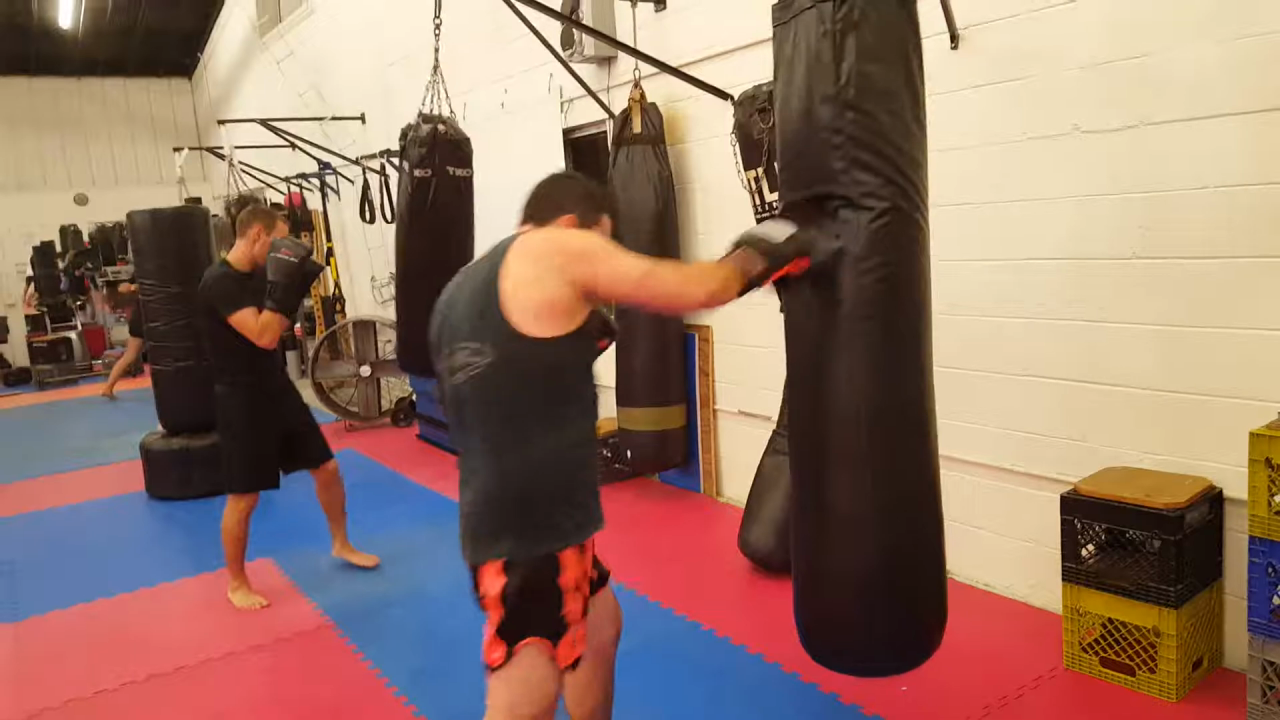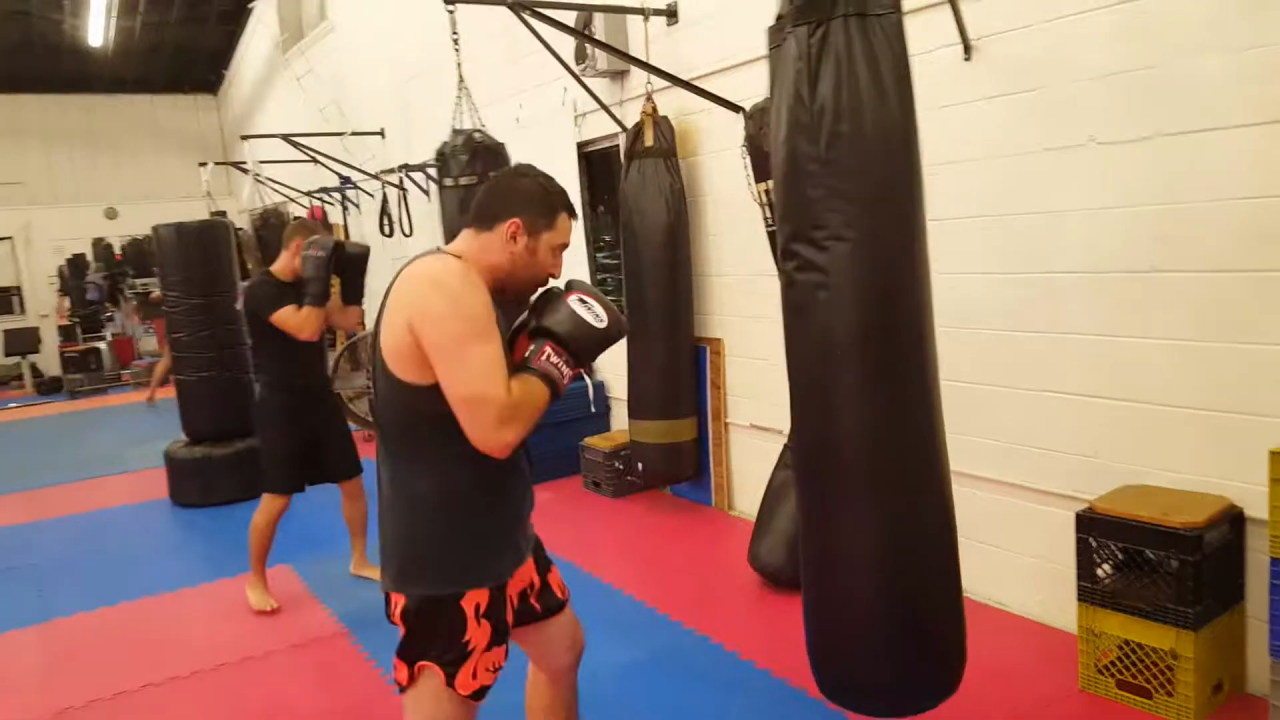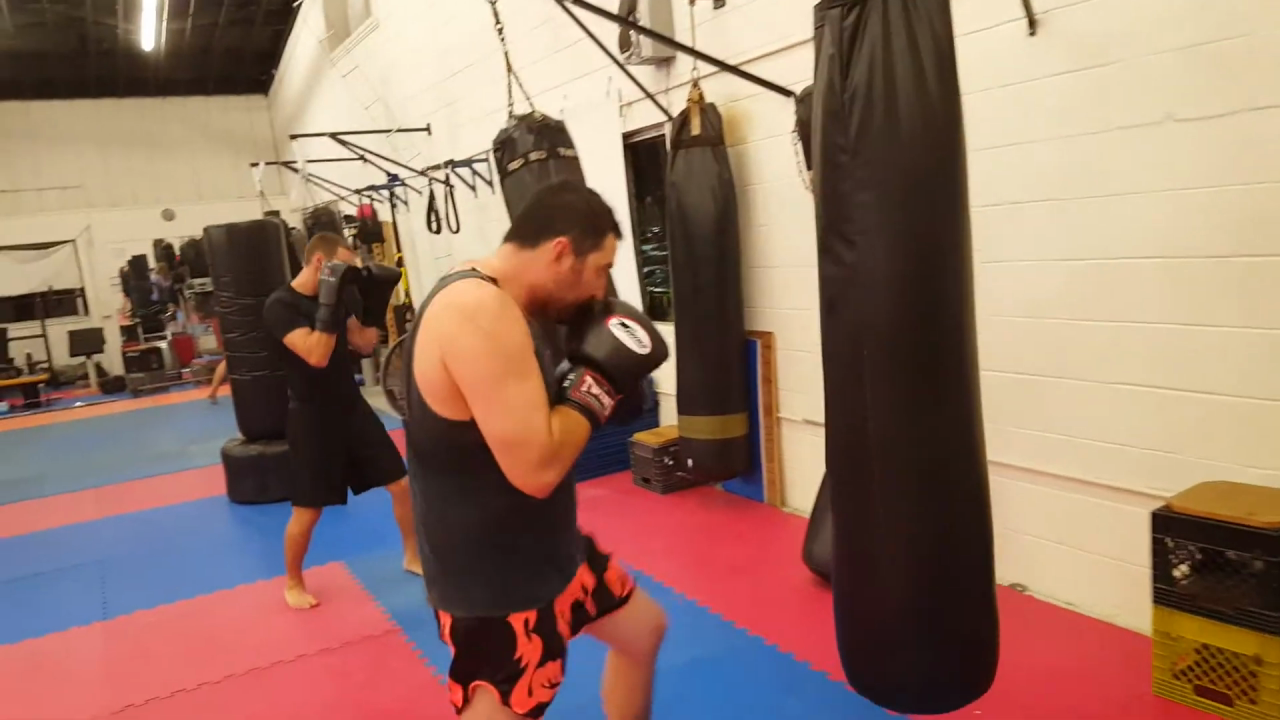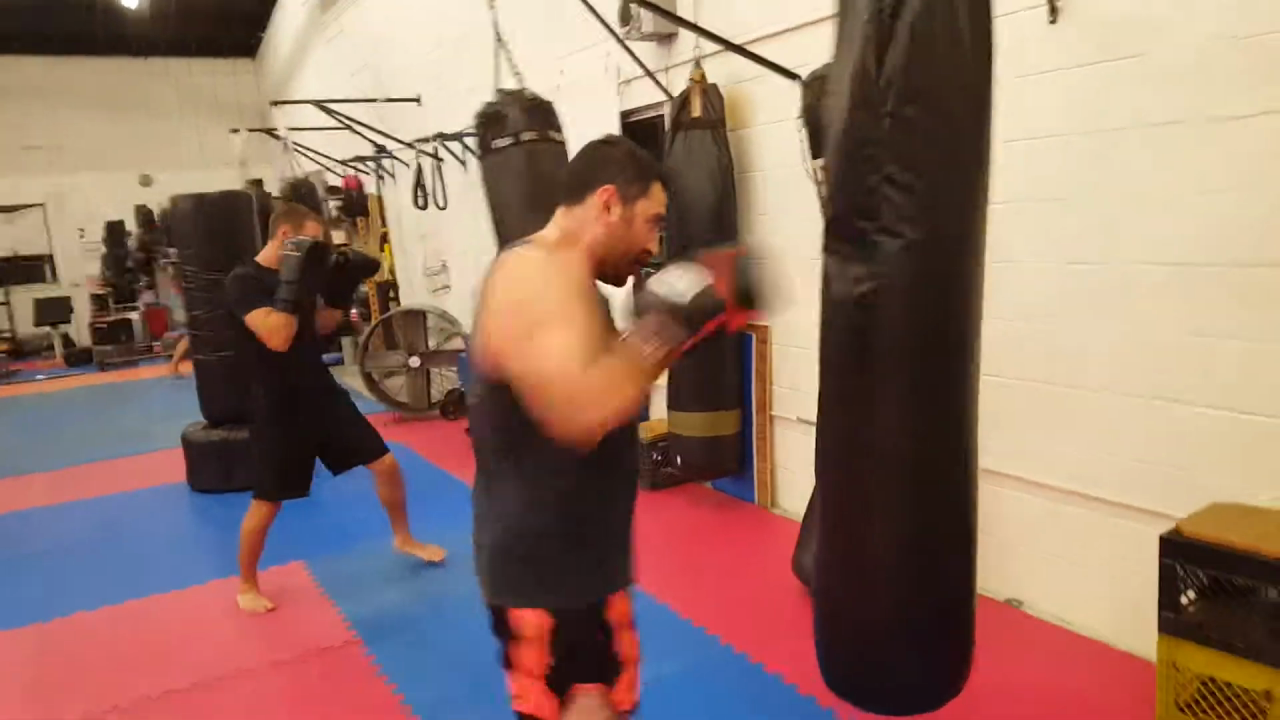
dt=0.4s
person 1, frame 1
left shoulder: (459, 292)
right shoulder: (554, 250)
right elbow: (685, 290)
right wrist: (759, 257)
left hip: (506, 510)
right hip: (527, 524)
left knee: (599, 623)
person 1, frame 2
left shoulder: (457, 283)
right shoulder: (445, 283)
right elbow: (496, 430)
left wrist: (532, 343)
right wrist: (557, 353)
left hip: (494, 534)
right hip: (447, 555)
left knee: (561, 646)
person 1, frame 3
left shoulder: (501, 303)
right shoulder: (477, 312)
right elbow: (535, 467)
left wrist: (585, 364)
right wrist: (598, 380)
left hip: (545, 549)
right hip: (495, 575)
left knee: (643, 630)
person 1, frame 4
left shoulder: (563, 271)
right shoulder: (538, 273)
right elbow: (590, 412)
right wrist: (664, 327)
left hip: (571, 549)
right hip: (548, 563)
person 2, frame 1
left shoulder: (256, 274)
right shoulder: (219, 282)
right elbow: (264, 338)
left wrist: (295, 288)
right wrist: (282, 282)
left hip: (278, 390)
right hip: (242, 401)
left knee: (327, 468)
right knee: (243, 498)
left ankle: (342, 544)
right ankle: (237, 583)
person 2, frame 2
left shoulder: (305, 282)
right shoulder: (261, 290)
left elbow: (350, 322)
right elbow: (307, 330)
left wrist: (352, 278)
right wrist: (318, 278)
left hip: (321, 397)
right hip: (282, 404)
left knee: (353, 483)
right knee: (276, 499)
left ankle: (359, 560)
right ankle: (256, 581)
person 2, frame 3
left shoulder: (337, 297)
right shoulder: (281, 305)
left elbow: (365, 343)
right elbow: (317, 356)
right wrist: (329, 301)
left hip: (352, 408)
right hip: (312, 417)
left knee: (401, 484)
right knee: (308, 510)
left ankle: (413, 557)
right ankle: (292, 582)
person 2, frame 4
left shoulder: (299, 271)
right shoulder: (244, 282)
left elbow: (322, 325)
right elbow: (279, 339)
left wrist: (343, 287)
right wrist: (293, 279)
left hip: (322, 391)
right hip: (278, 405)
left knee: (385, 464)
right knee: (266, 504)
left ankle: (404, 539)
right ankle: (247, 584)
